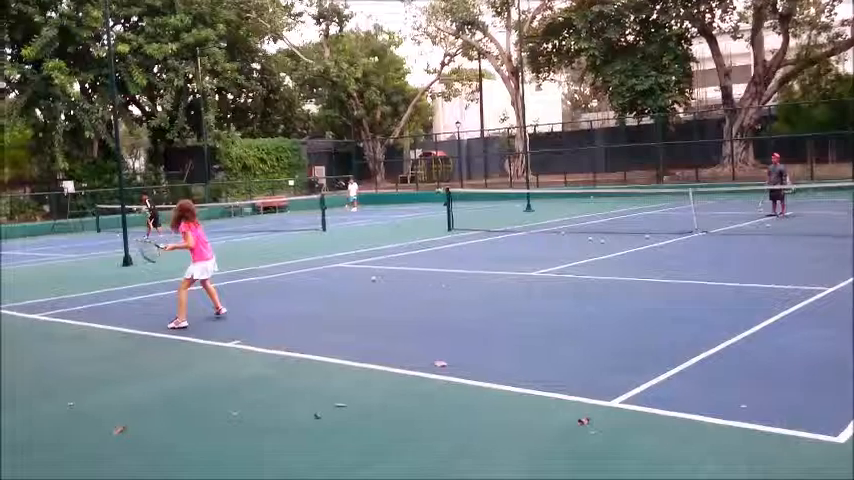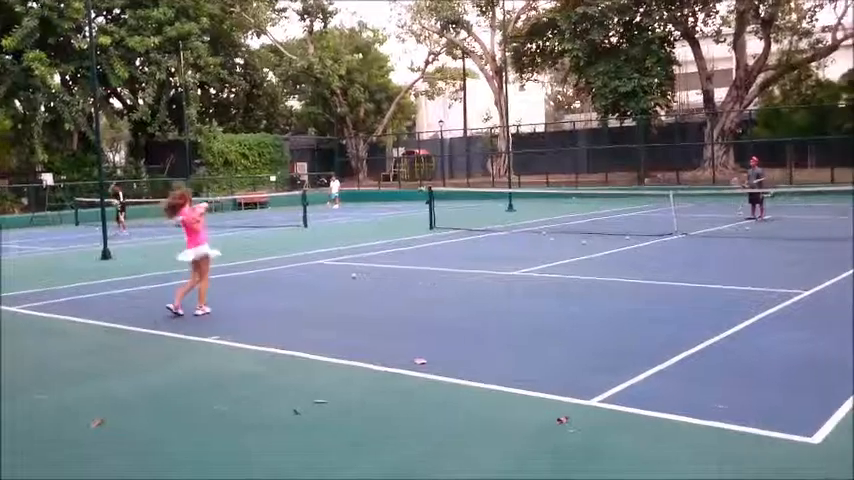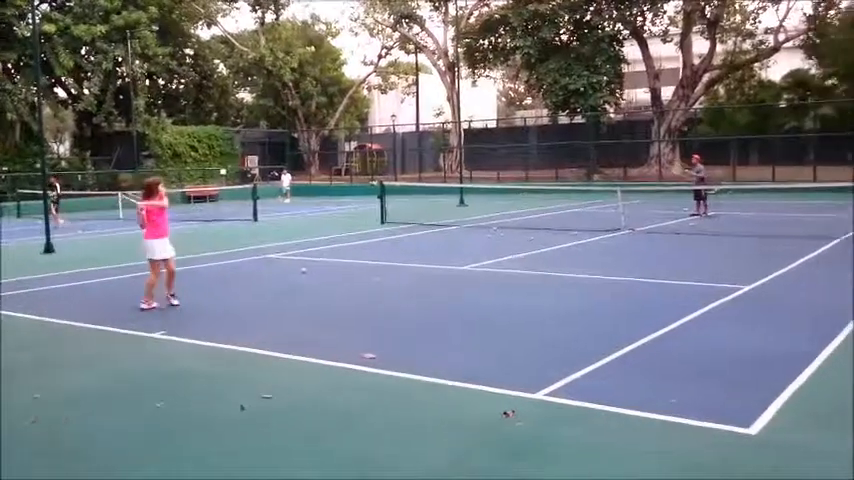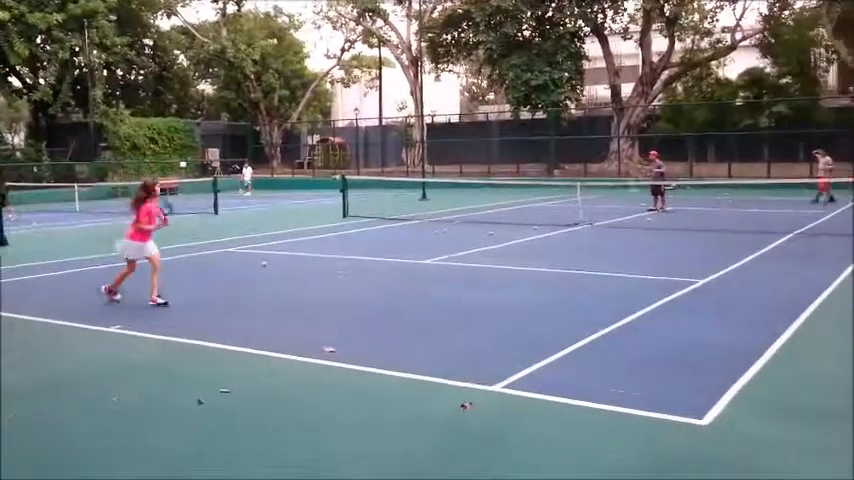
dt=0.4s
person 1, frame 1
left shoulder: (184, 225)
right shoulder: (194, 222)
left elbow: (191, 244)
left wrist: (174, 246)
left hip: (200, 262)
right hip: (209, 258)
left knee: (183, 288)
right knee: (205, 283)
left ankle: (181, 320)
right ankle: (219, 307)
person 1, frame 2
left shoulder: (190, 210)
right shoulder: (184, 214)
left elbow: (203, 206)
right elbow: (197, 230)
left wrist: (201, 208)
right wrist: (200, 213)
left hip: (194, 248)
right hip: (199, 247)
left knee: (195, 279)
right knee: (204, 278)
left ankle: (176, 304)
right ankle: (201, 306)
person 1, frame 3
left shoulder: (162, 201)
right shoulder: (144, 206)
left elbow: (165, 204)
right elbow: (143, 226)
left wrist: (147, 203)
right wrist: (140, 213)
left hip: (163, 239)
right hip: (153, 241)
left knee: (171, 270)
right knee: (155, 273)
left ankle: (170, 294)
right ankle: (146, 301)
person 1, frame 4
left shoulder: (153, 202)
right shoulder: (146, 206)
left elbow: (160, 215)
right elbow: (142, 227)
left wrist: (163, 218)
right wrist: (156, 226)
left hip: (146, 241)
right hip: (135, 241)
left knee: (156, 264)
right knee: (130, 269)
left ankle: (154, 296)
right ankle: (110, 289)
